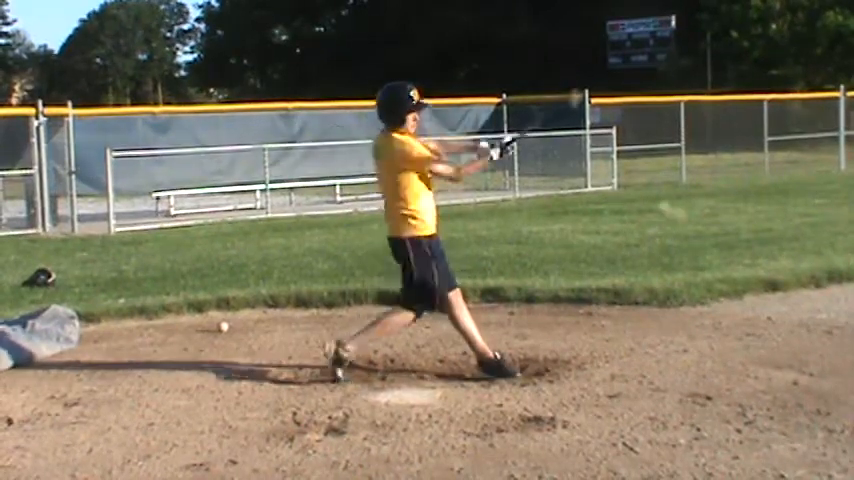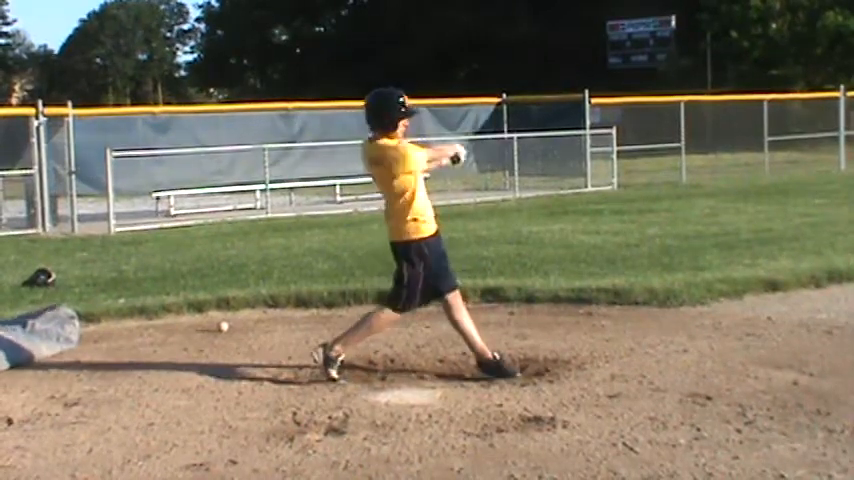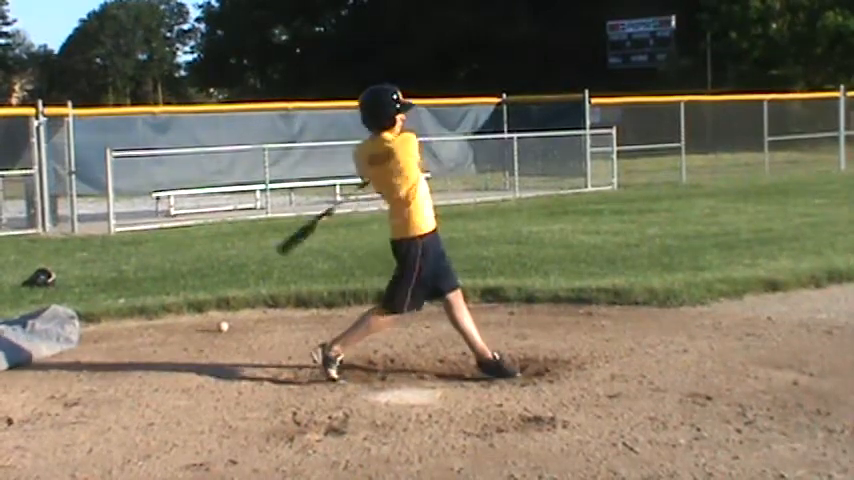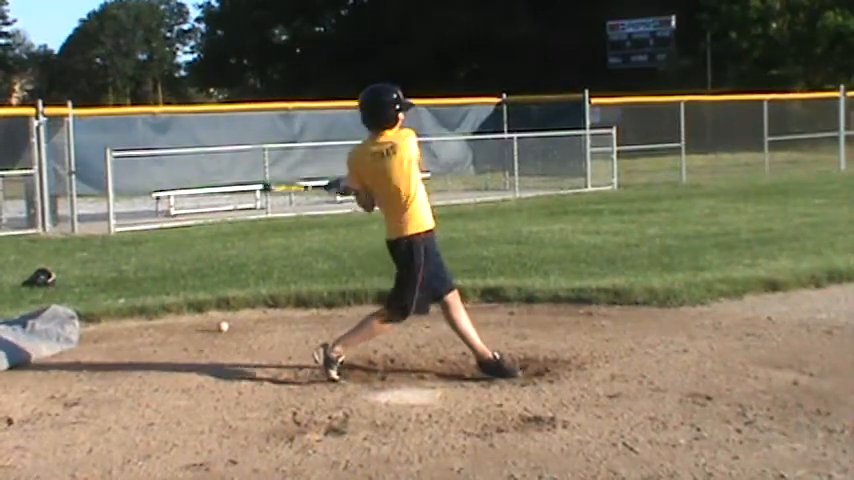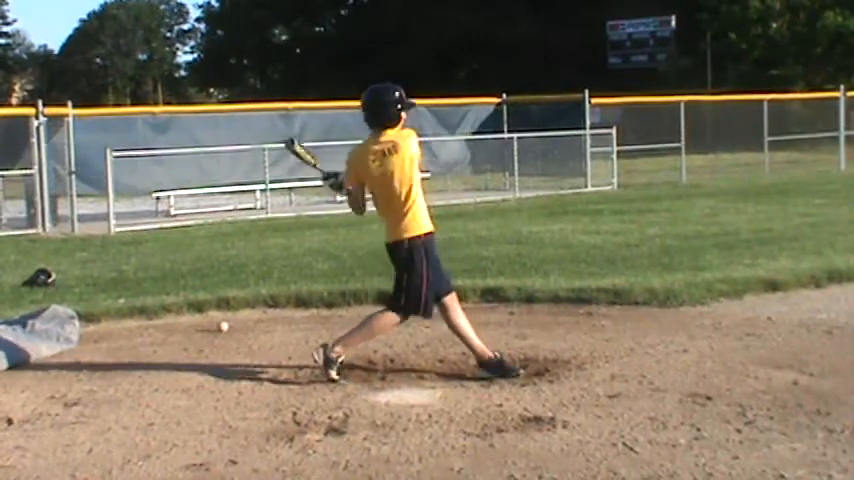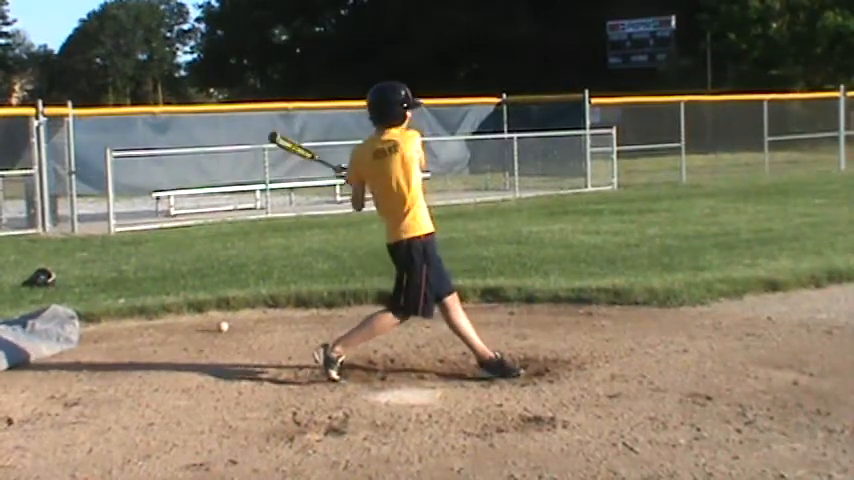
dt=0.1s
person 1, frame 1
left shoulder: (387, 140)
right shoulder: (406, 148)
left elbow: (436, 148)
right elbow: (453, 174)
left wrist: (474, 146)
right wrist: (484, 158)
left hip: (420, 234)
right hip: (415, 237)
left knee: (452, 295)
right knee: (414, 307)
left ankle: (486, 356)
right ankle: (344, 348)
person 1, frame 2
left shoulder: (371, 148)
right shoulder: (403, 152)
right elbow: (435, 155)
left wrist: (447, 152)
right wrist: (454, 150)
left hip: (420, 236)
right hip: (418, 238)
left knee: (451, 295)
right knee: (398, 306)
left ankle: (485, 357)
right ankle: (334, 350)
person 1, frame 3
left shoulder: (361, 153)
right shoulder: (407, 142)
left hip: (413, 234)
right hip: (418, 236)
left knee: (452, 294)
right knee: (392, 306)
left ankle: (485, 357)
right ankle: (332, 350)
person 1, frame 4
left shoulder: (357, 157)
right shoulder: (407, 138)
left elbow: (367, 205)
left wrist: (354, 186)
left hip: (402, 235)
right hip: (416, 235)
left knee: (449, 296)
right knee: (397, 311)
left ankle: (485, 357)
right ankle: (334, 351)
person 1, frame 5
left shoulder: (357, 156)
right shoulder: (408, 139)
left elbow: (358, 208)
left wrist: (346, 185)
left hip: (398, 237)
right hip: (416, 236)
left knee: (447, 298)
right knee: (401, 310)
left ankle: (486, 357)
right ankle: (334, 351)
person 1, frame 6
left shoulder: (360, 154)
right shoulder: (411, 139)
left elbow: (357, 205)
left wrist: (354, 180)
left hip: (399, 237)
right hip: (416, 236)
left knee: (448, 299)
right knee: (401, 310)
left ankle: (486, 357)
right ankle: (334, 351)
